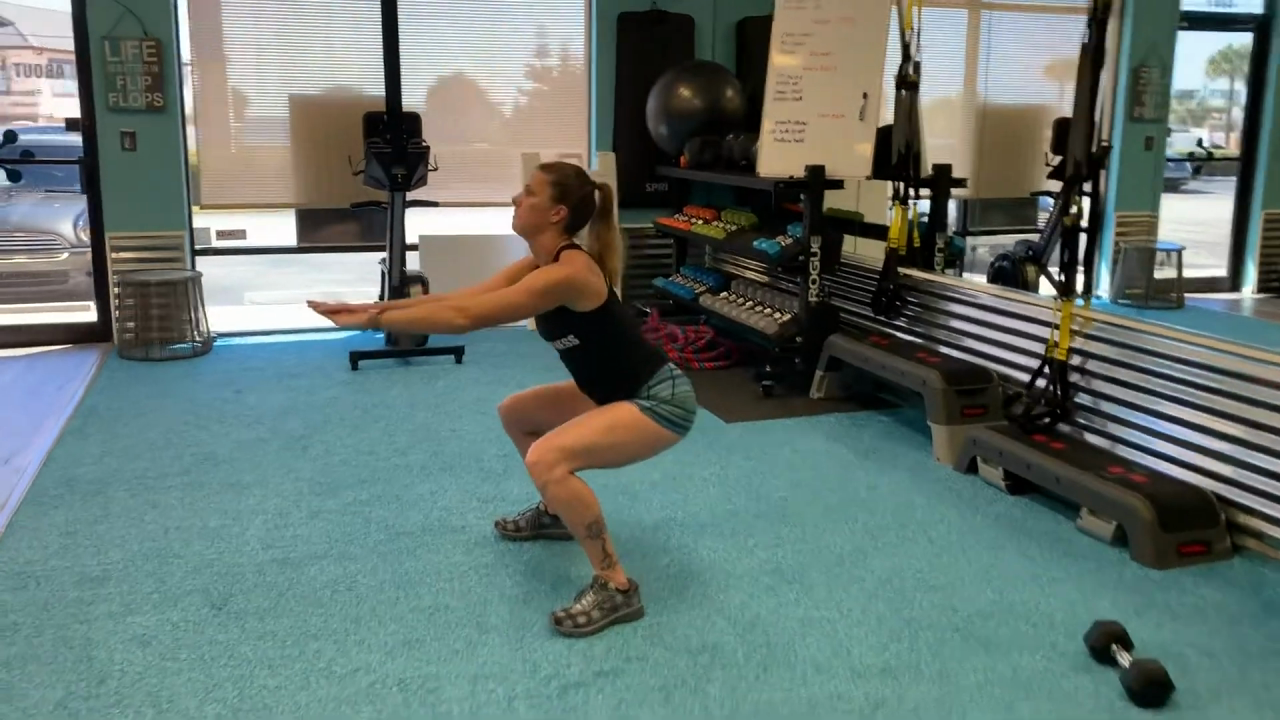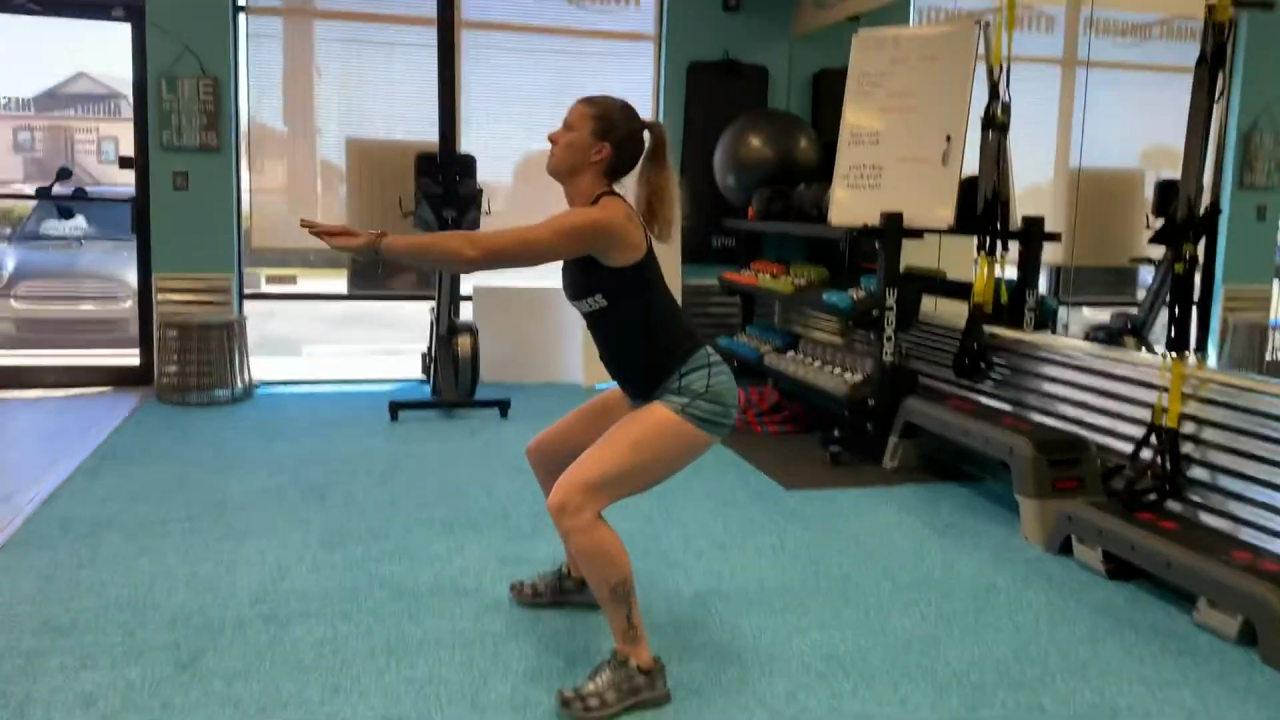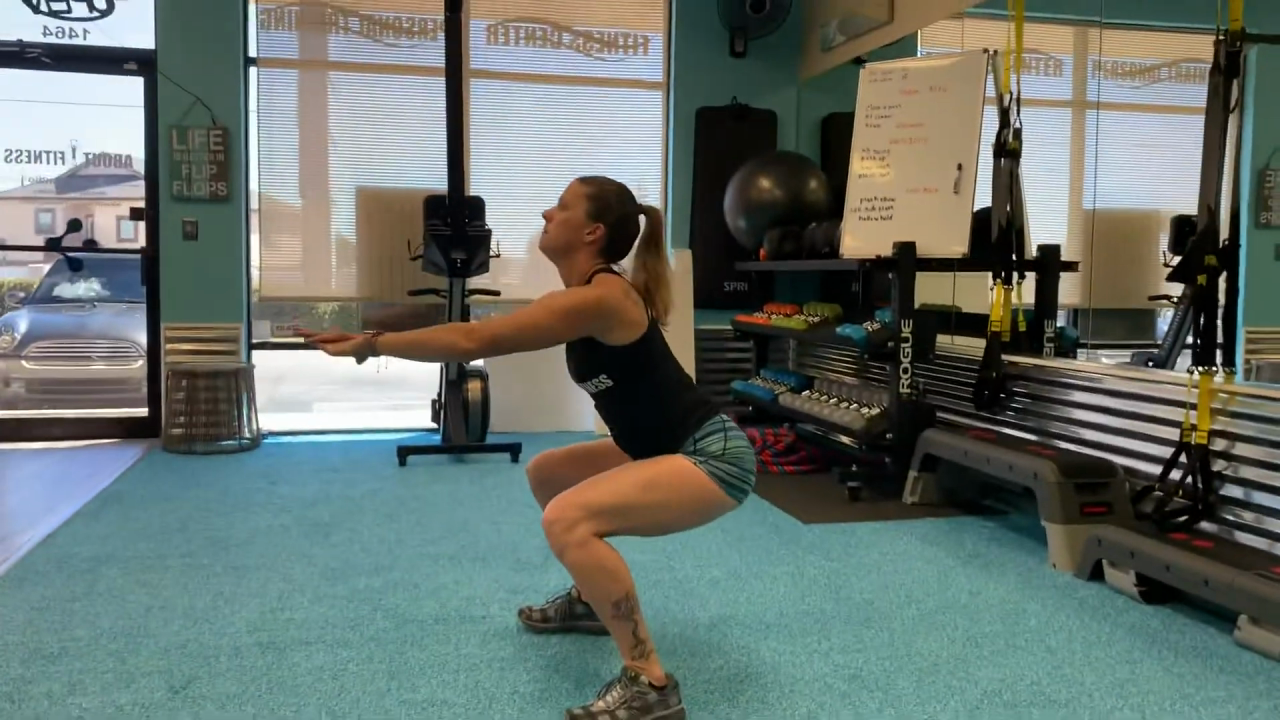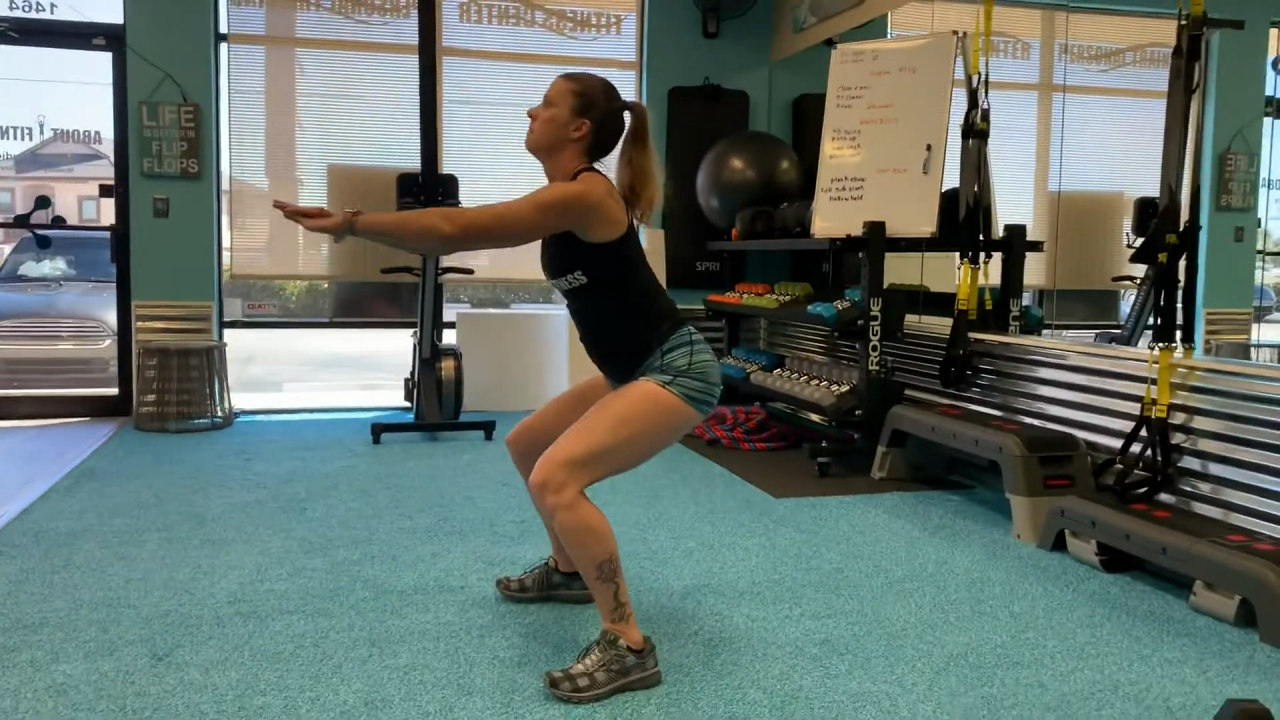
dt=0.7s
person 1, frame 1
left shoulder: (568, 273)
right shoulder: (539, 266)
left elbow: (464, 317)
right elbow: (457, 298)
left wrist: (372, 321)
right wrist: (372, 307)
left hip: (662, 401)
right hip: (618, 392)
left knee: (547, 458)
right knee: (515, 414)
left ankle: (616, 589)
right ankle: (554, 513)
person 1, frame 2
left shoulder: (602, 220)
right shoulder: (583, 219)
left elbow: (478, 252)
right elbow: (488, 248)
left wrist: (373, 244)
right wrist: (378, 241)
left hip: (696, 391)
right hip: (653, 387)
left knee: (573, 500)
right knee: (545, 455)
left ankle: (638, 666)
right ankle: (579, 575)
person 1, frame 3
left shoulder: (601, 299)
right shoulder: (583, 297)
left elbow: (474, 341)
right elbow: (484, 335)
left wrist: (370, 344)
right wrist: (375, 340)
left hip: (714, 458)
right hip: (673, 450)
left knee: (568, 520)
right knee: (545, 474)
right ankle: (589, 601)
person 1, frame 4
left shoulder: (582, 195)
right shoulder: (569, 197)
left elbow: (455, 229)
right elbow: (468, 234)
left wrist: (348, 224)
right wrist: (356, 224)
left hip: (676, 369)
right hip: (637, 368)
left knee: (555, 479)
right knee: (525, 445)
left ankle: (627, 648)
right ankle: (568, 569)
